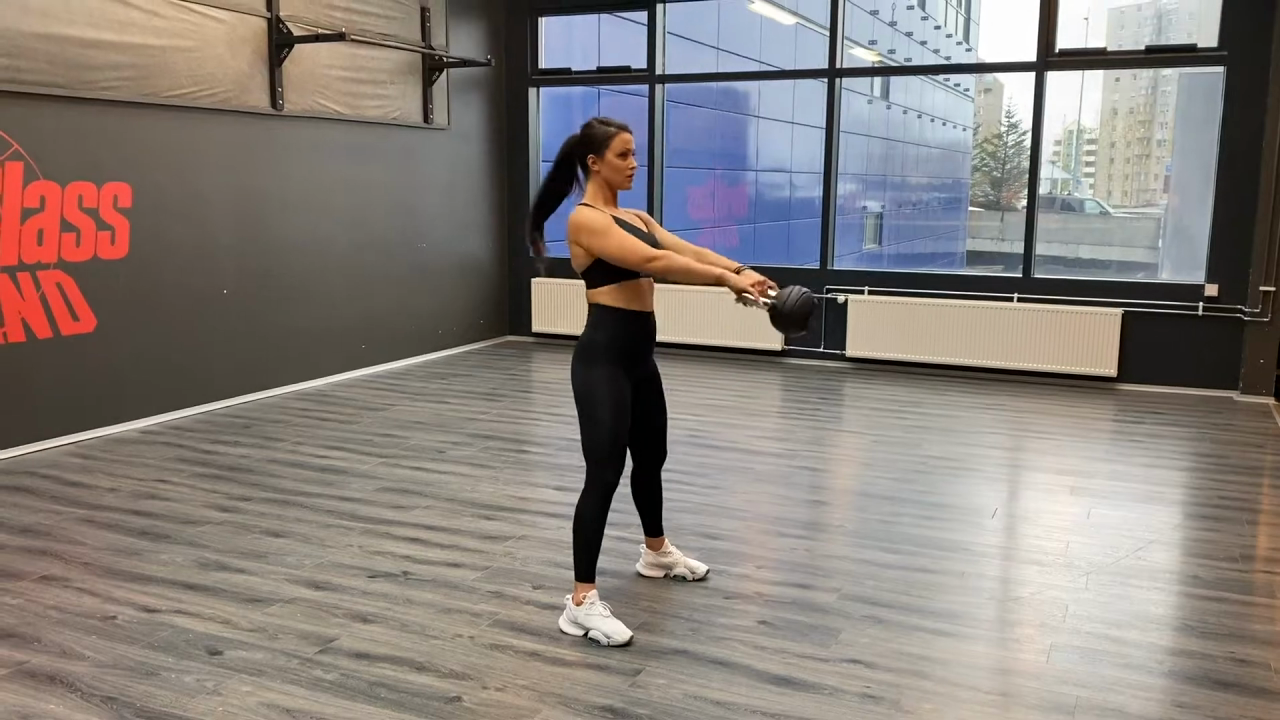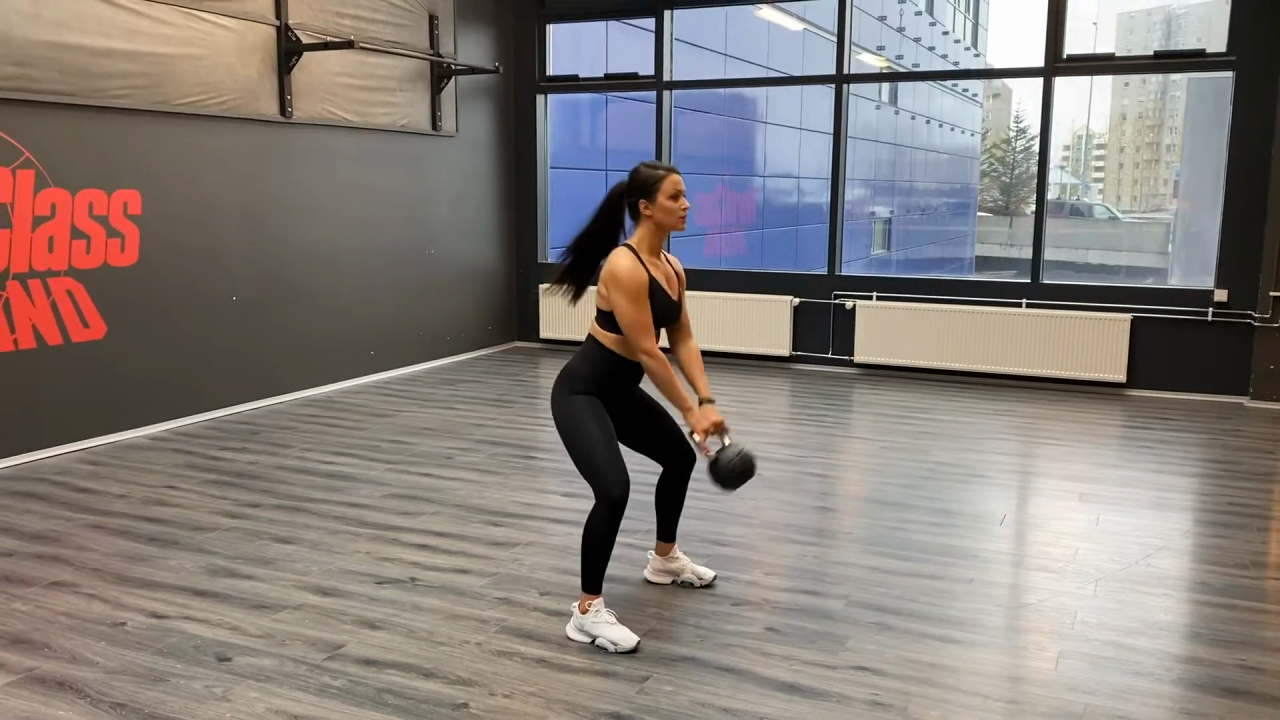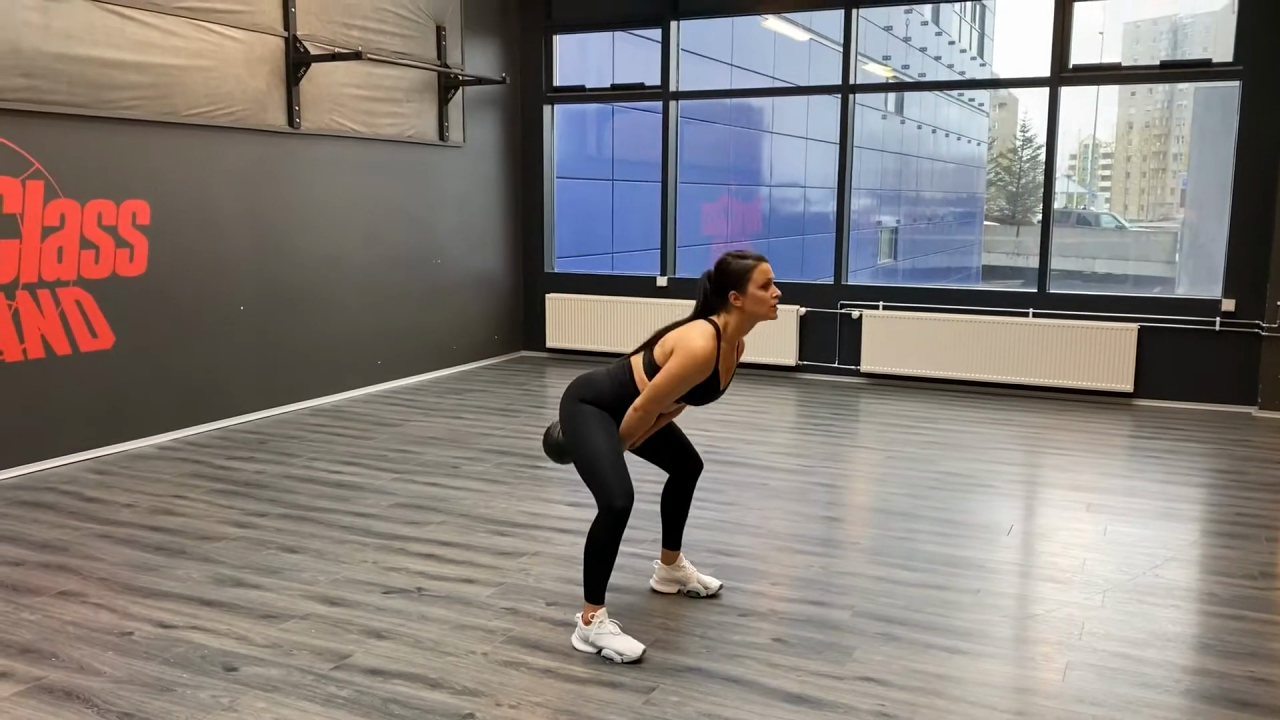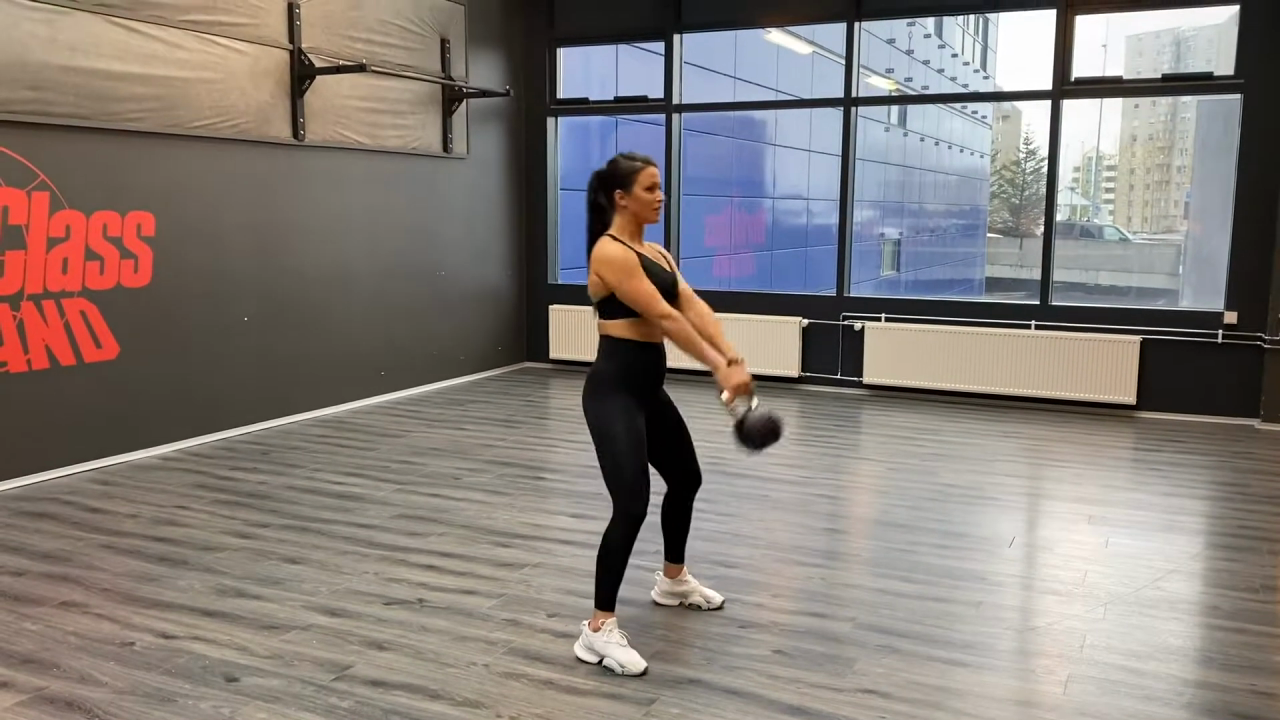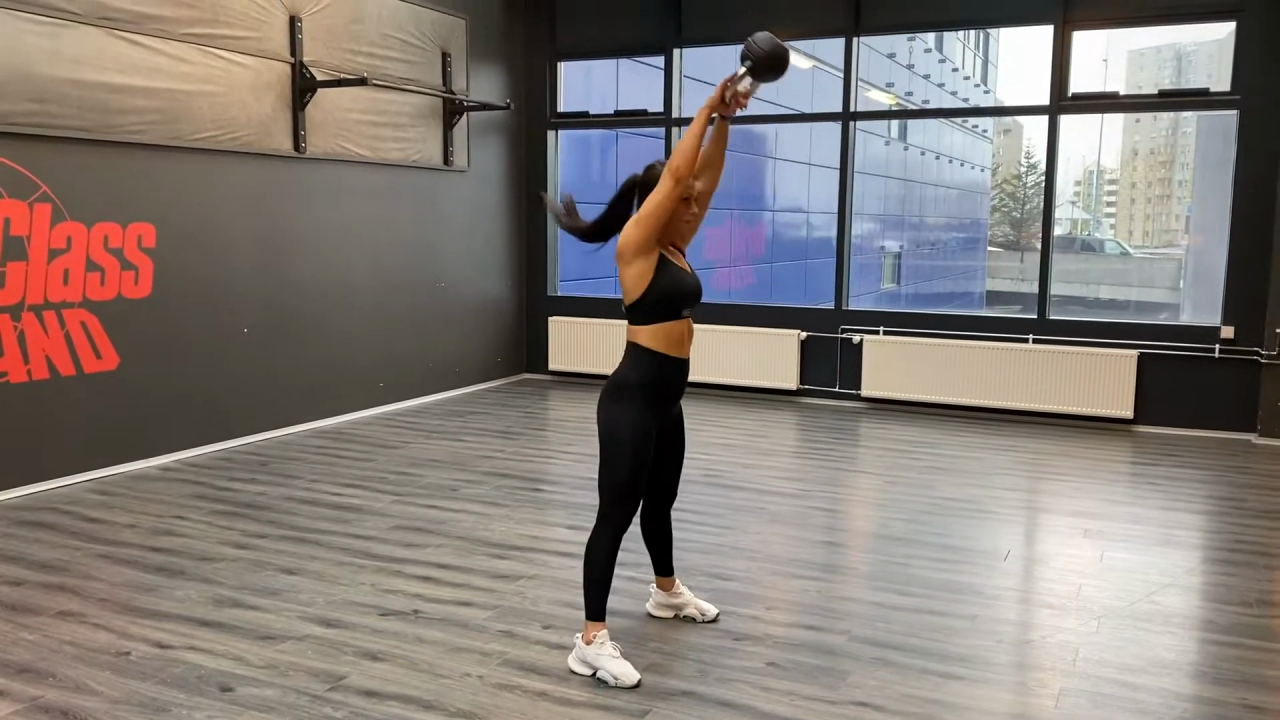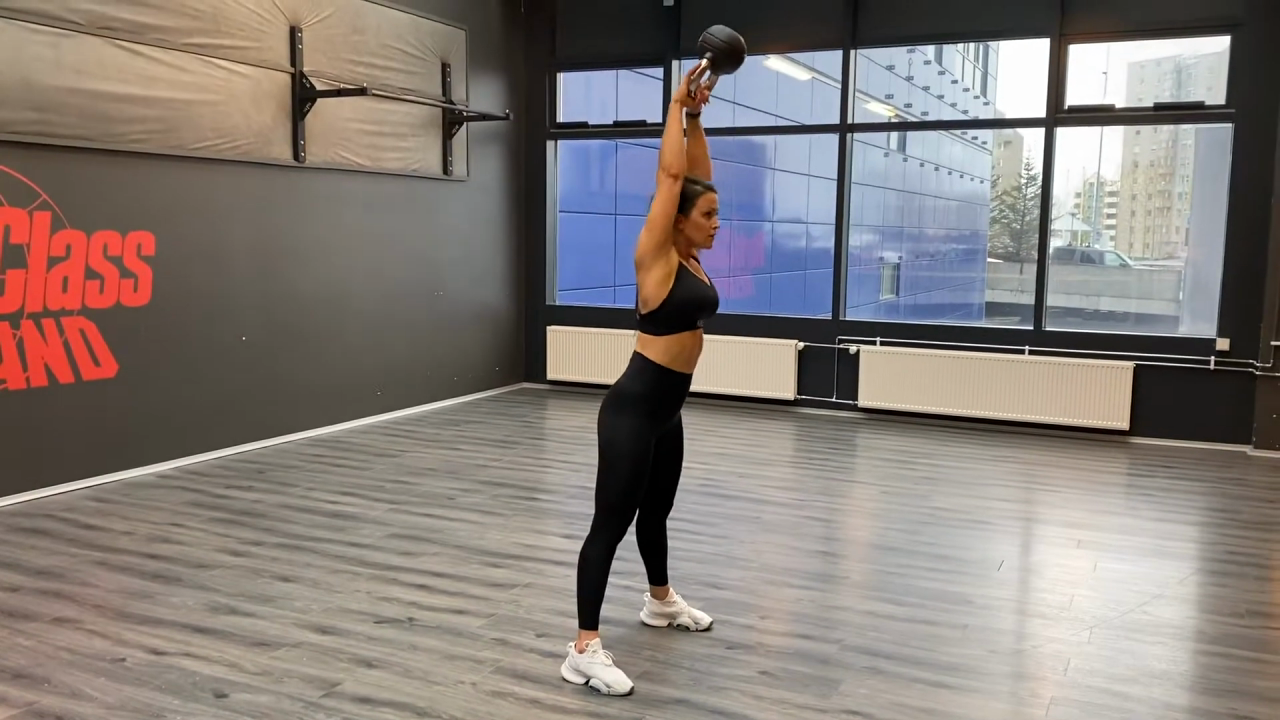
dt=0.4s
person 1, frame 1
left shoulder: (634, 216)
right shoulder: (585, 218)
left elbow: (686, 250)
right elbow: (653, 262)
left wrist: (738, 271)
right wrist: (732, 282)
left hip: (639, 356)
right hip: (602, 358)
left knee: (651, 457)
right knee: (604, 474)
left ankle: (656, 552)
right ankle: (581, 603)
person 1, frame 2
left shoulder: (672, 267)
right shoulder: (624, 266)
left elbow: (683, 341)
right elbow: (648, 353)
left wrist: (705, 402)
right wrist: (691, 409)
left hip: (622, 390)
right hip: (582, 392)
left knee: (680, 457)
right knee: (614, 490)
left ankle: (664, 559)
right ankle: (587, 611)
person 1, frame 3
left shoulder: (734, 343)
right shoulder: (700, 345)
left elbow: (676, 404)
right elbow: (645, 407)
left wrist: (619, 448)
right wrist: (613, 450)
left hip: (630, 407)
right hip: (590, 404)
left knee: (687, 466)
right knee: (617, 501)
left ankle: (670, 567)
right ankle: (592, 621)
person 1, frame 4
left shoulder: (653, 250)
right shoulder: (610, 252)
left elbow: (693, 308)
right elbow: (664, 317)
left wrist: (732, 359)
right wrist: (720, 370)
left hip: (649, 389)
right hip: (613, 391)
left knee: (686, 479)
right knee: (632, 504)
left ankle: (673, 578)
right ankle: (599, 629)
person 1, frame 5
left shoulder: (673, 248)
right shoulder: (635, 244)
left elbow: (704, 185)
right elbow: (676, 179)
left wrist: (723, 120)
right wrist: (707, 112)
left hip: (666, 396)
right hip: (631, 397)
left knee: (660, 500)
right knee: (618, 511)
left ankle: (666, 592)
right ankle: (591, 642)
person 1, frame 6
left shoulder: (690, 258)
right shoulder: (656, 258)
left elbow: (697, 176)
right elbow: (670, 177)
left wrist: (696, 116)
right wrist: (675, 106)
left hip: (666, 409)
right hip: (633, 408)
left knee: (656, 512)
right knee: (612, 522)
left ankle: (661, 601)
right ankle: (584, 649)
